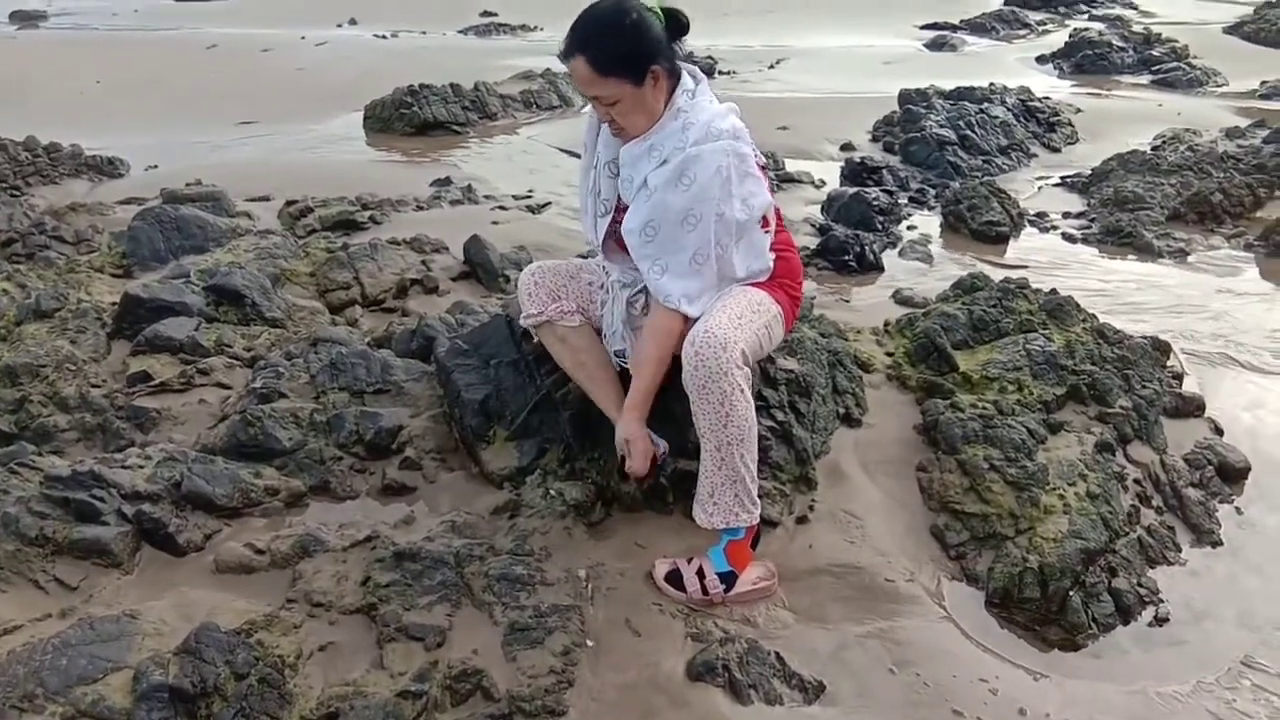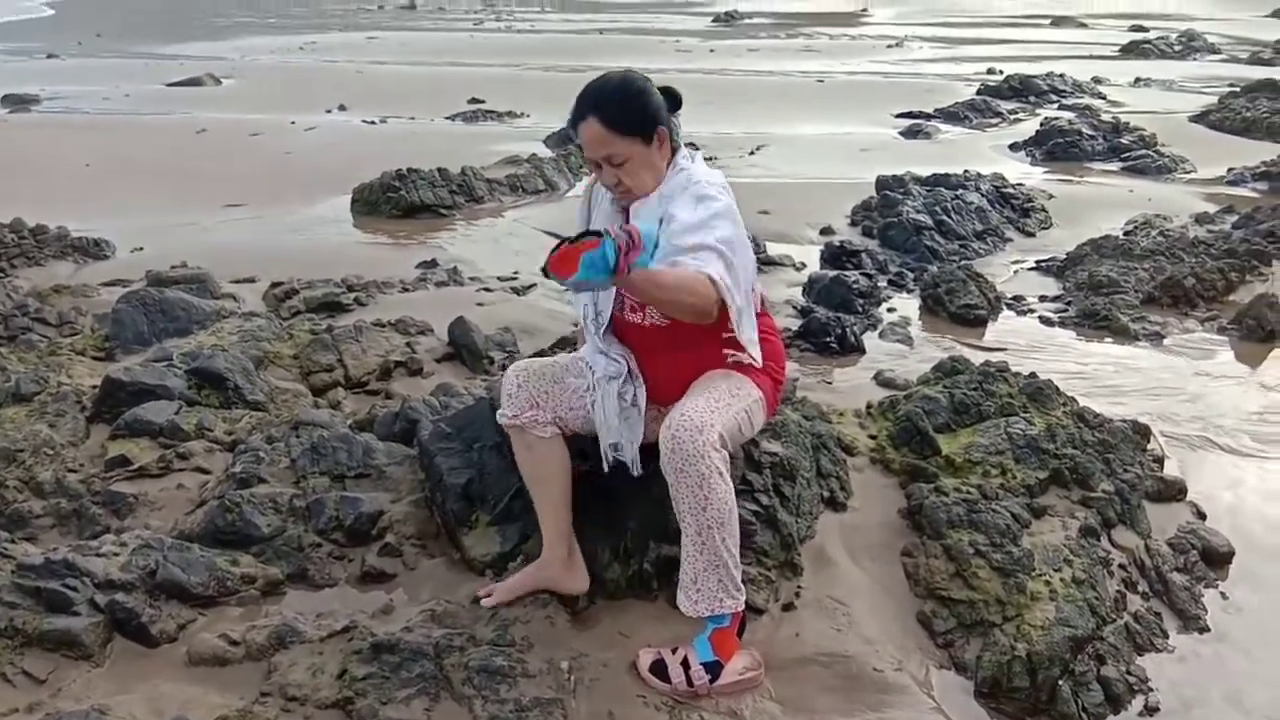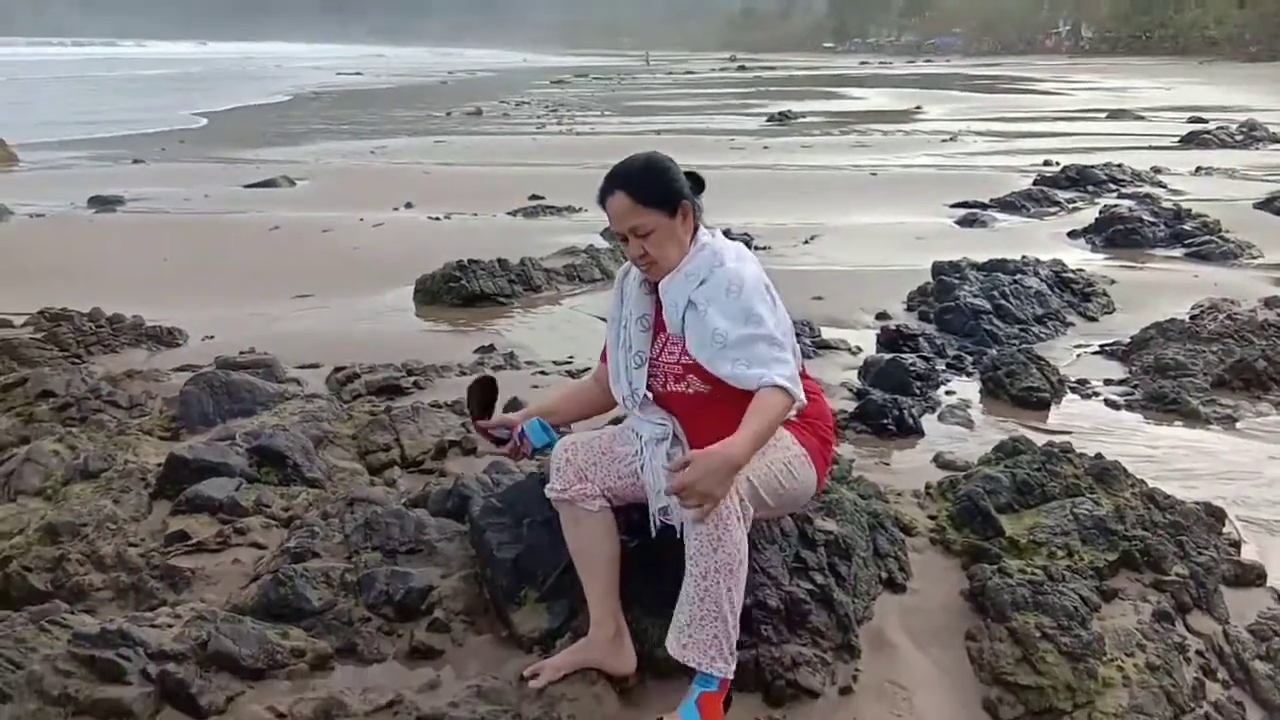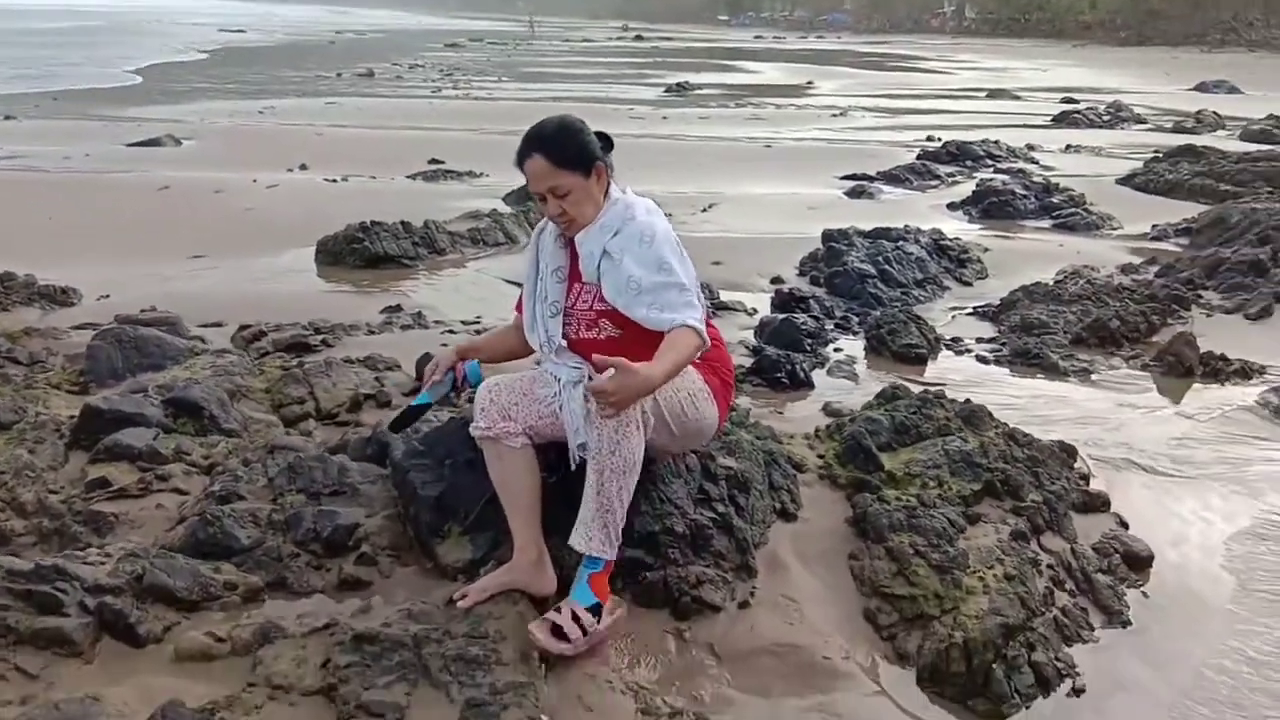
dt=0.7s
person 1, frame 1
left shoulder: (704, 149)
right shoulder: (624, 117)
left elbow: (678, 296)
right elbow: (617, 226)
left wrist: (634, 411)
left hip: (745, 281)
right hip: (648, 276)
left knee: (709, 348)
right knee: (539, 285)
left ankle: (738, 543)
right ankle: (635, 439)
person 1, frame 2
left shoulder: (701, 200)
right shoulder: (604, 195)
left elbow: (704, 301)
right elbow: (600, 301)
left wrist: (630, 271)
left hip: (727, 365)
right hip: (636, 368)
left knee: (689, 431)
right knee: (523, 385)
left ankle: (723, 632)
right ankle: (561, 559)
person 1, frame 3
left shoulder: (729, 275)
right shoulder: (636, 284)
left elbow: (779, 383)
right elbow: (609, 381)
left wrist: (731, 454)
right wrist: (534, 415)
left hip: (783, 440)
right hip: (686, 438)
left knee: (713, 494)
right knee: (573, 462)
right ankle: (607, 637)
person 1, frame 4
left shoulder: (640, 229)
right shoulder: (550, 239)
left elbow: (686, 324)
right elbow: (530, 330)
left wrist: (648, 377)
right wrist: (465, 349)
left hip: (685, 383)
right hip: (593, 378)
left knee: (621, 400)
right knee: (495, 401)
left ankle: (595, 578)
right ankle: (530, 561)
